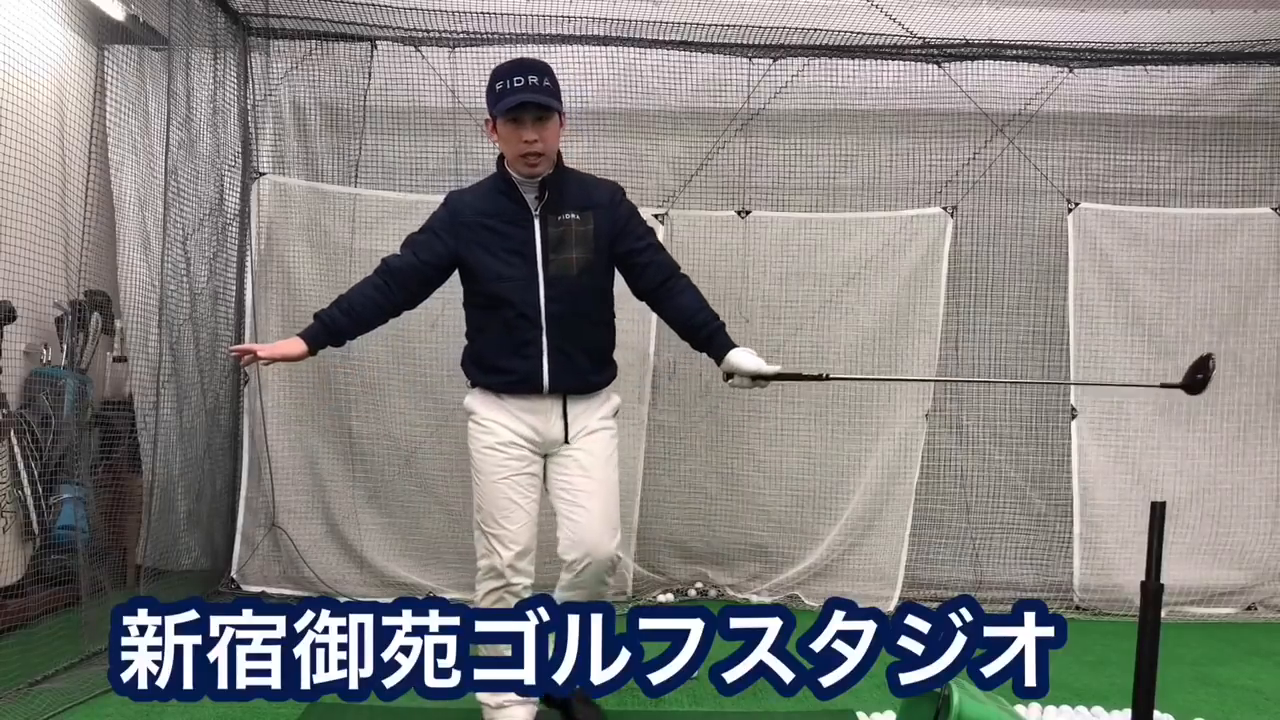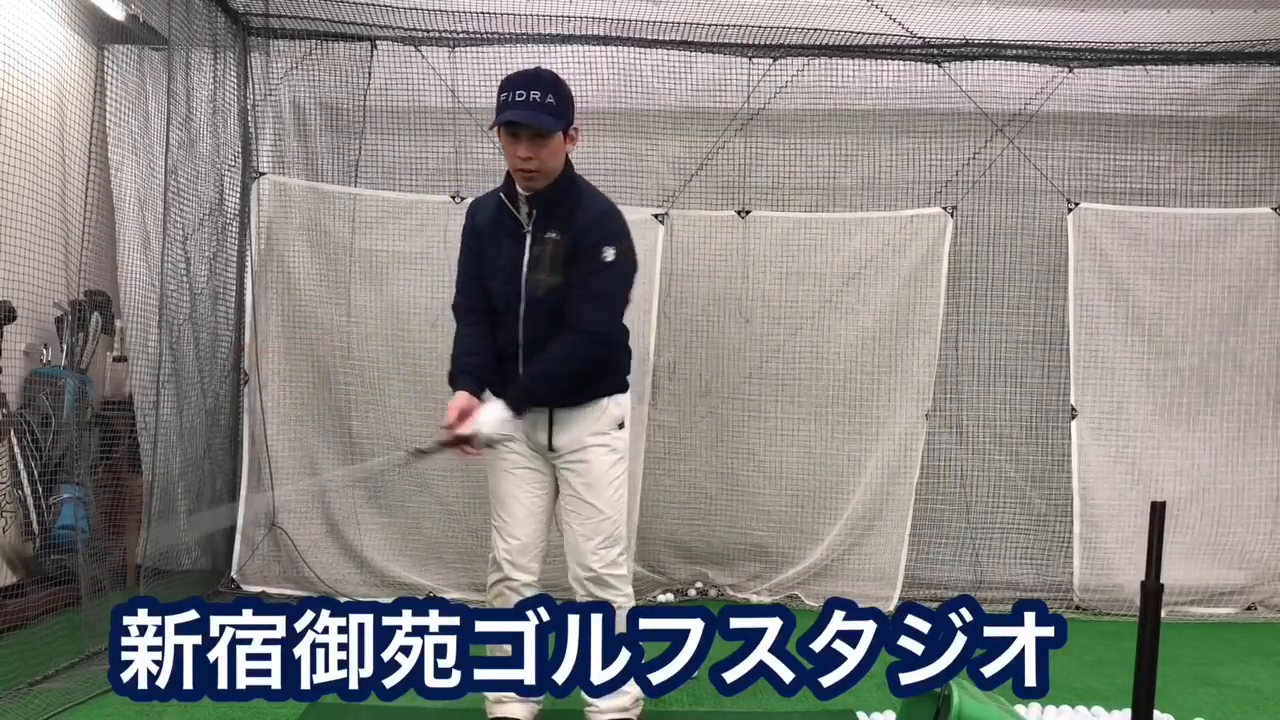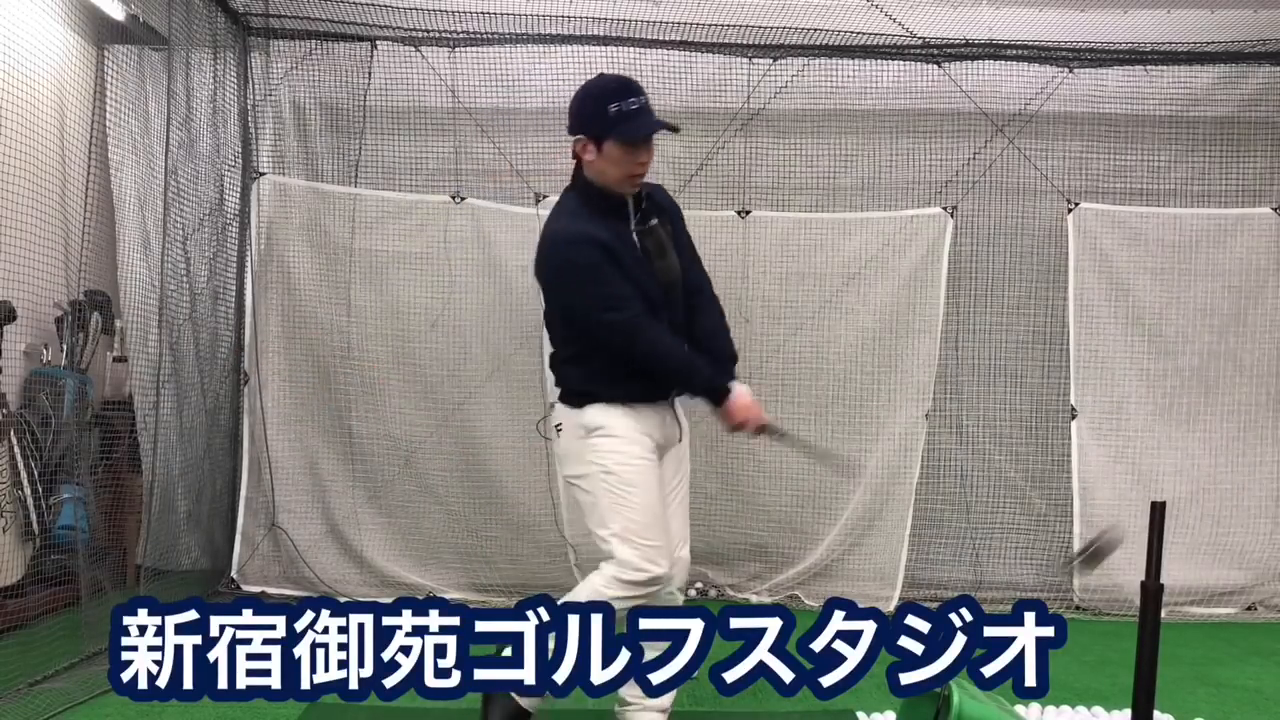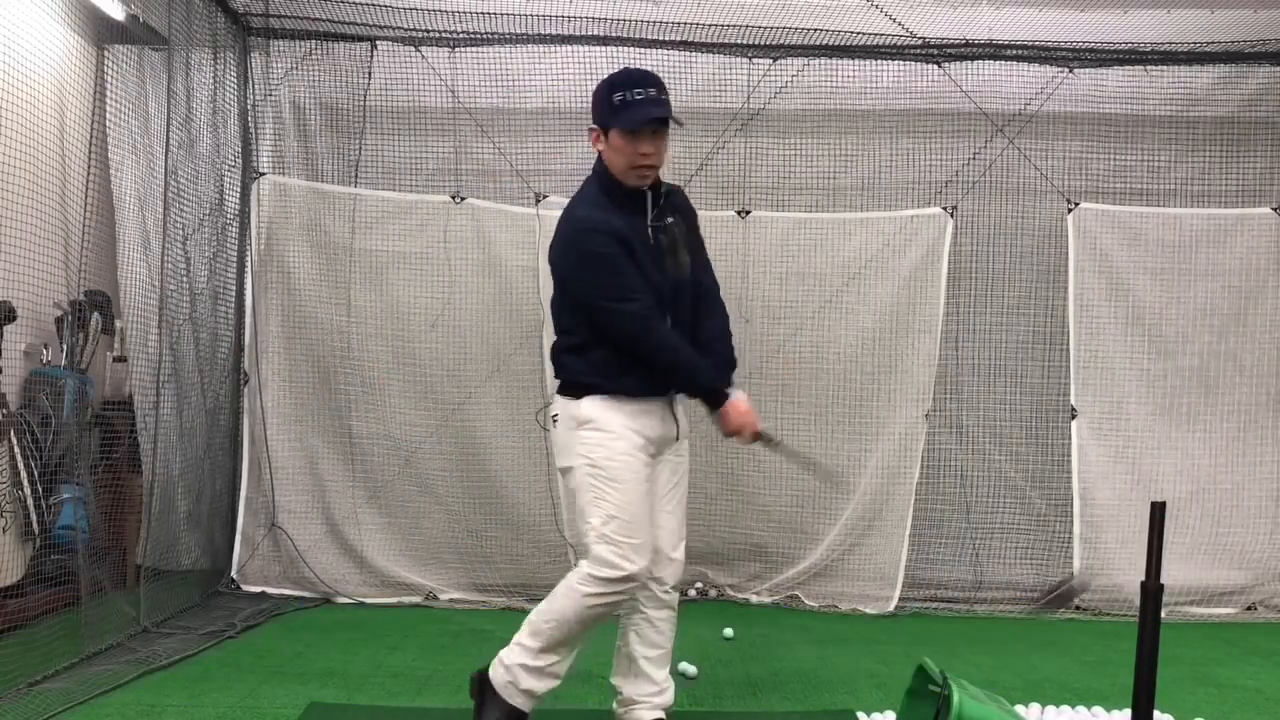
dt=1s
person 1, frame 1
left shoulder: (602, 202)
right shoulder: (466, 212)
left elbow: (662, 281)
right elbow: (395, 282)
left wrist: (724, 348)
right wrist: (310, 338)
left hip: (587, 409)
right hip: (500, 412)
left knee: (594, 550)
right knee: (504, 568)
person 1, frame 2
left shoulder: (598, 220)
right shoulder: (486, 215)
left elbow: (589, 333)
right elbow: (474, 315)
left wrist: (503, 403)
right wrist: (471, 392)
left hip: (592, 415)
right hip: (518, 417)
left knee: (598, 567)
right knee: (513, 566)
person 1, frame 3
left shoulder: (657, 207)
right shoulder: (570, 237)
left elbow: (697, 300)
right elbow: (636, 334)
left wrist: (725, 384)
right wrist: (721, 390)
left hip: (659, 411)
right hip: (602, 420)
left knee: (668, 571)
right knee: (635, 568)
person 1, frame 4
left shoulder: (674, 207)
right shoulder: (586, 223)
left elbow: (705, 303)
right elbow: (640, 329)
left wrist: (724, 387)
right wrist: (719, 395)
left hip: (670, 411)
right hip: (603, 414)
left knee: (662, 568)
right knee: (616, 567)
